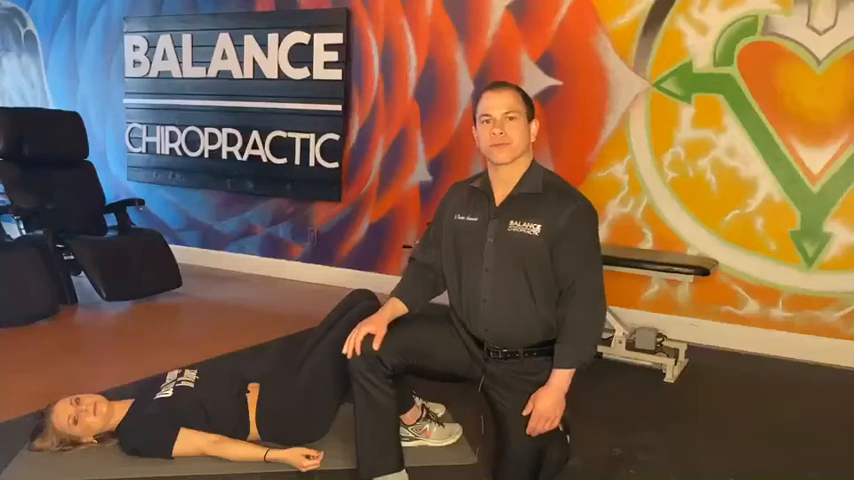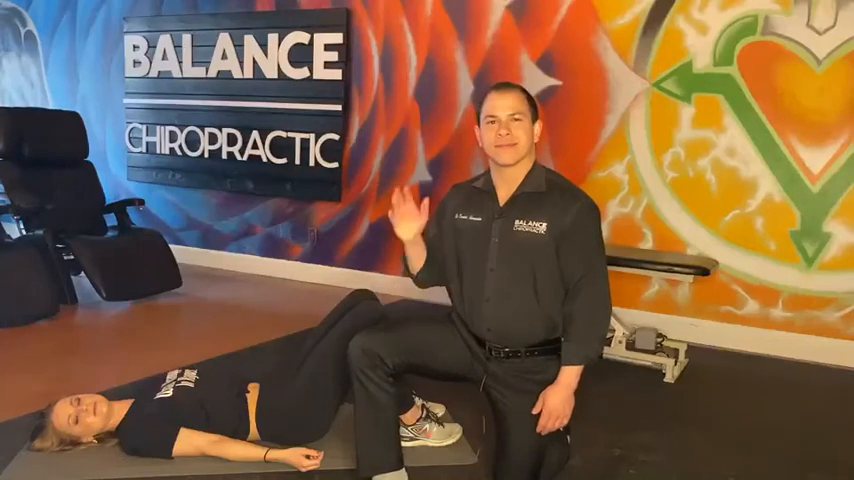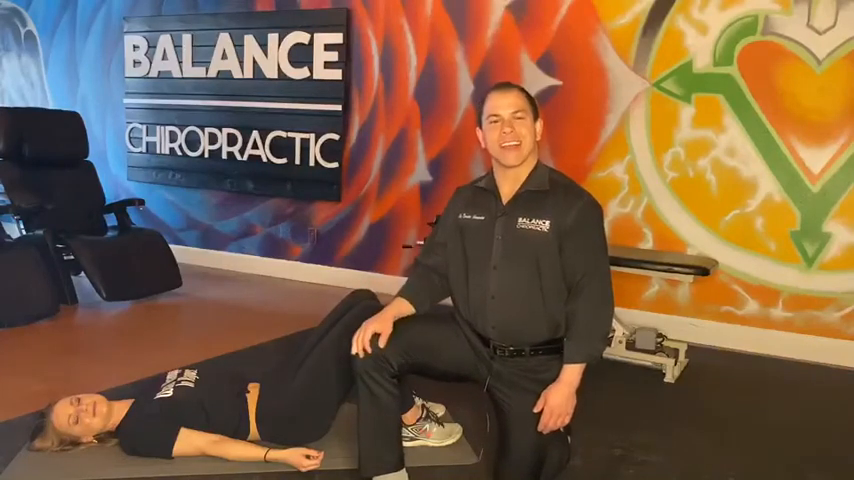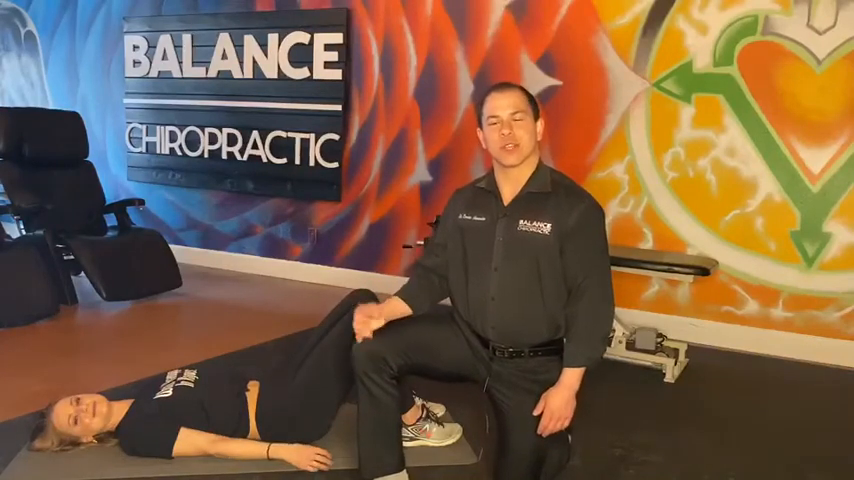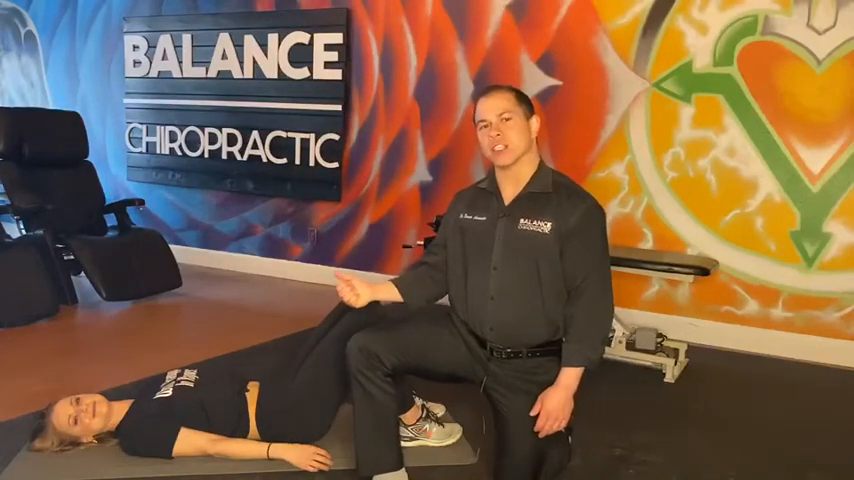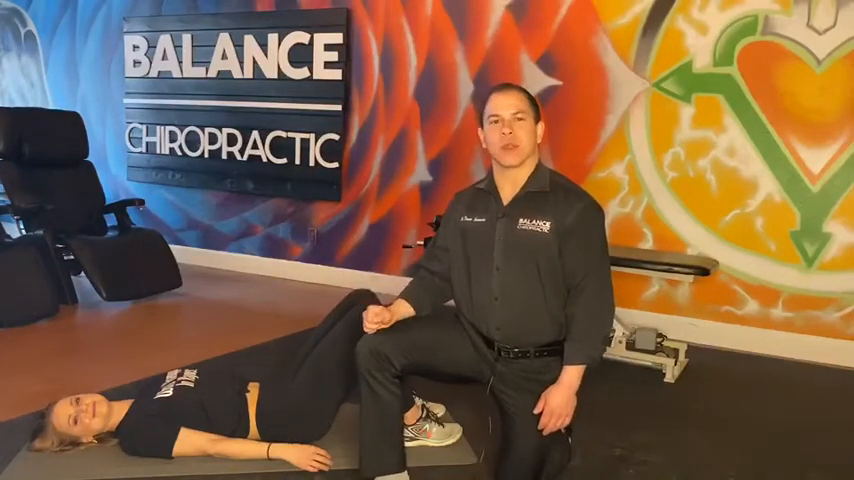
dt=0.7s
person 1, frame 1
left shoulder: (149, 392)
right shoulder: (138, 436)
right elbow: (212, 445)
right wrist: (281, 454)
left hip: (267, 386)
right hip: (285, 417)
left knee: (362, 299)
right knee: (367, 315)
left ankle: (399, 401)
right ankle: (411, 420)
person 1, frame 2
left shoulder: (151, 391)
right shoulder: (139, 435)
right elbow: (212, 445)
right wrist: (280, 456)
left hip: (268, 388)
right hip: (285, 416)
left knee: (361, 299)
right knee: (368, 314)
left ankle: (398, 400)
person 1, frame 3
left shoulder: (150, 393)
right shoulder: (139, 434)
right elbow: (211, 444)
right wrist: (279, 455)
left hip: (268, 389)
right hip: (285, 418)
left knee: (361, 299)
right knee: (366, 315)
left ankle: (401, 401)
right ankle: (412, 422)
person 1, frame 4
left shoulder: (153, 392)
right shoulder: (139, 435)
right elbow: (212, 444)
right wrist: (282, 450)
left hip: (270, 390)
right hip: (286, 415)
left knee: (362, 301)
left ankle: (402, 400)
right ankle: (414, 423)
person 1, frame 5
left shoulder: (152, 391)
right shoulder: (138, 434)
right elbow: (211, 444)
right wrist: (281, 450)
left hip: (268, 389)
right hip: (285, 417)
left knee: (361, 301)
right knee: (366, 318)
left ankle: (404, 402)
right ankle: (413, 422)
person 1, frame 6
left shoulder: (150, 393)
right shoulder: (139, 434)
right elbow: (213, 445)
right wrist: (282, 449)
left hip: (269, 390)
right hip: (284, 416)
left knee: (362, 300)
right knee: (365, 316)
left ankle: (401, 401)
person 2, frame 1
left shoulder: (568, 209)
right shoulder: (459, 198)
left elbow: (583, 304)
right elbow: (428, 269)
left wrist: (558, 387)
right wrist: (384, 315)
left hip: (529, 363)
right hip: (463, 340)
right knee: (367, 351)
left ankle: (553, 434)
person 2, frame 2
left shoulder: (571, 207)
right shoulder: (460, 198)
left elbow: (588, 301)
right elbow: (431, 274)
left wrist: (565, 384)
right wrist: (412, 239)
left hip: (531, 362)
right hip: (463, 338)
right knee: (367, 349)
left ankle: (552, 435)
person 2, frame 3
left shoulder: (574, 206)
right shoulder: (465, 200)
left elbow: (591, 300)
right elbow: (433, 272)
left wrist: (567, 383)
right wrist: (390, 313)
left hip: (535, 362)
right hip: (467, 339)
right knee: (373, 349)
left ankle: (553, 437)
person 2, frame 4
left shoulder: (575, 208)
right shoulder: (464, 201)
left elbow: (591, 302)
right elbow: (434, 274)
left wrist: (568, 386)
right wrist: (386, 310)
left hip: (533, 362)
right hip: (464, 338)
right knee: (371, 350)
left ankle: (552, 436)
person 2, frame 5
left shoulder: (576, 209)
right shoulder: (466, 202)
left elbow: (590, 303)
right elbow: (435, 271)
left wrist: (566, 387)
right wrist: (374, 291)
left hip: (531, 364)
right hip: (463, 339)
right knee: (366, 349)
left ankle: (554, 437)
person 2, frame 6
left shoulder: (574, 208)
right shoulder: (465, 204)
left elbow: (591, 301)
right elbow: (436, 276)
left wrist: (567, 384)
right wrist: (393, 312)
left hip: (537, 363)
right hip: (470, 340)
right knee: (375, 349)
left ankle: (553, 435)
